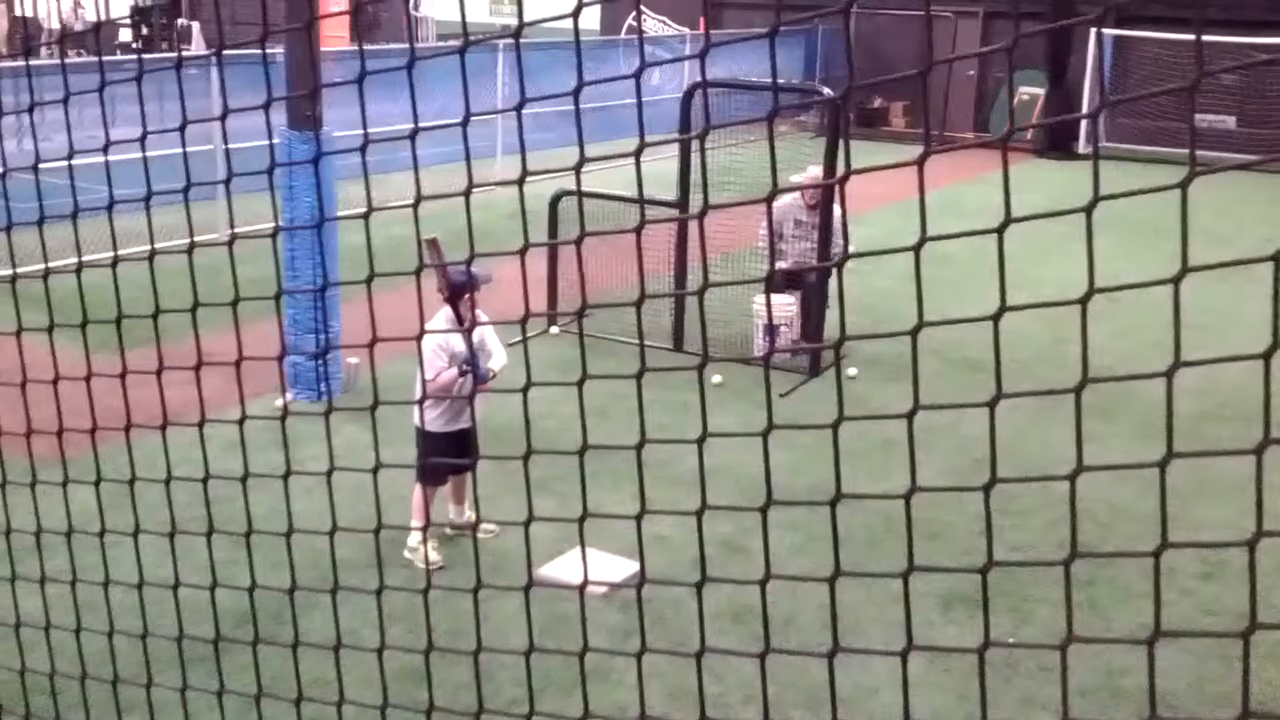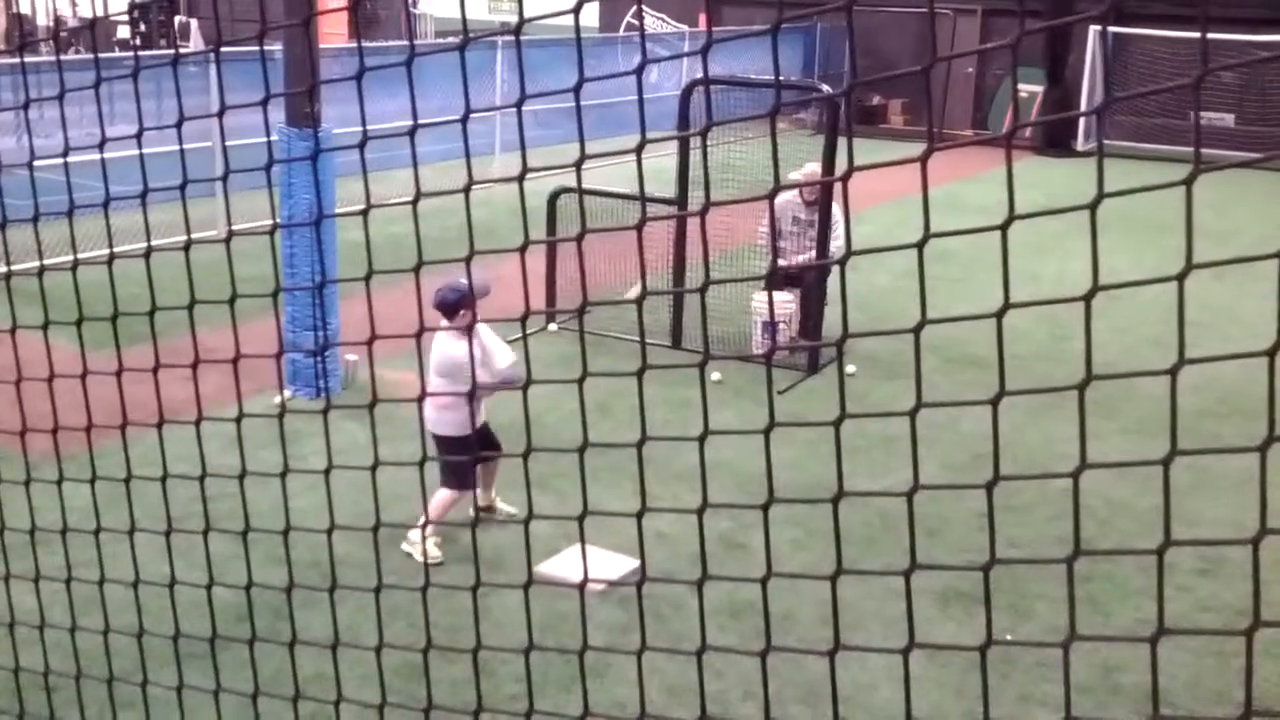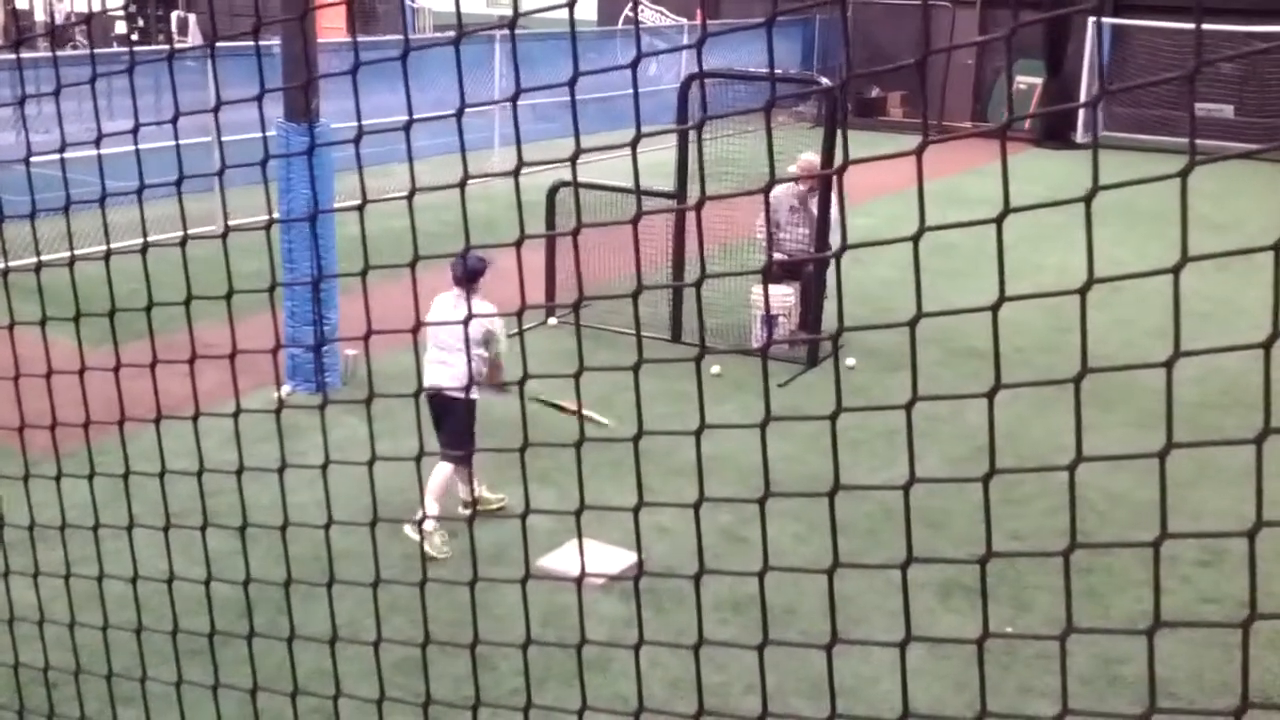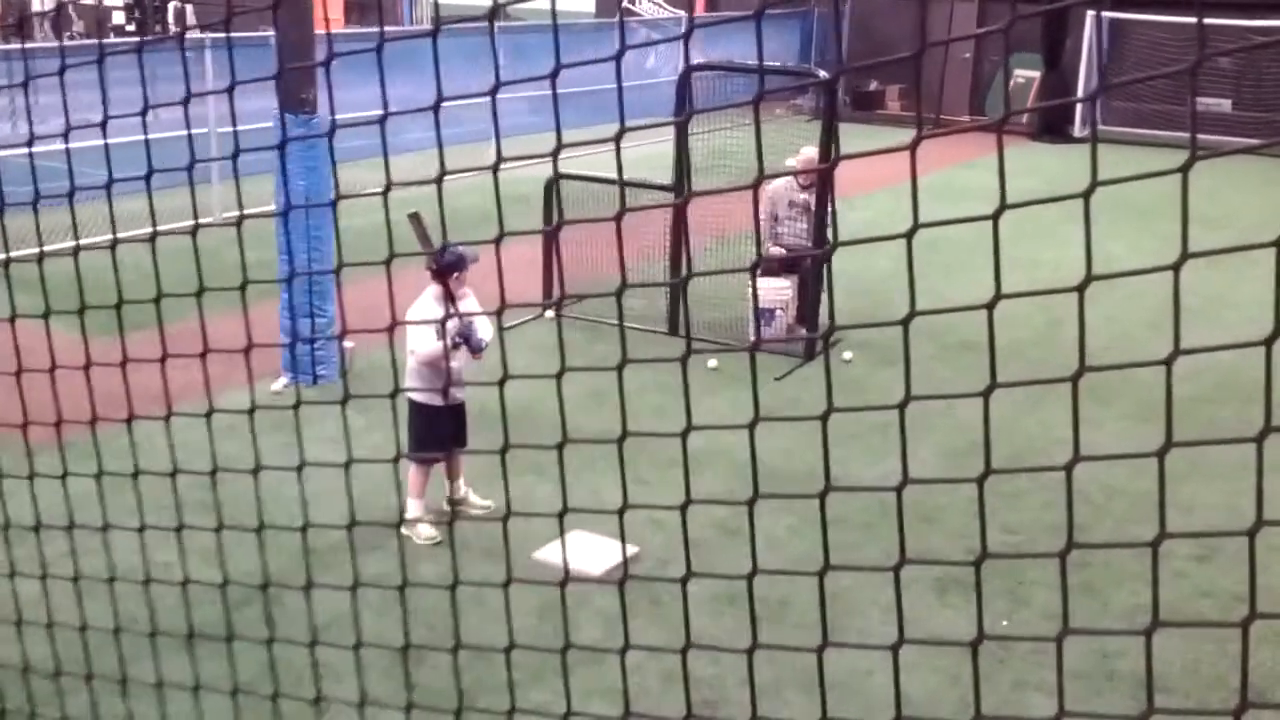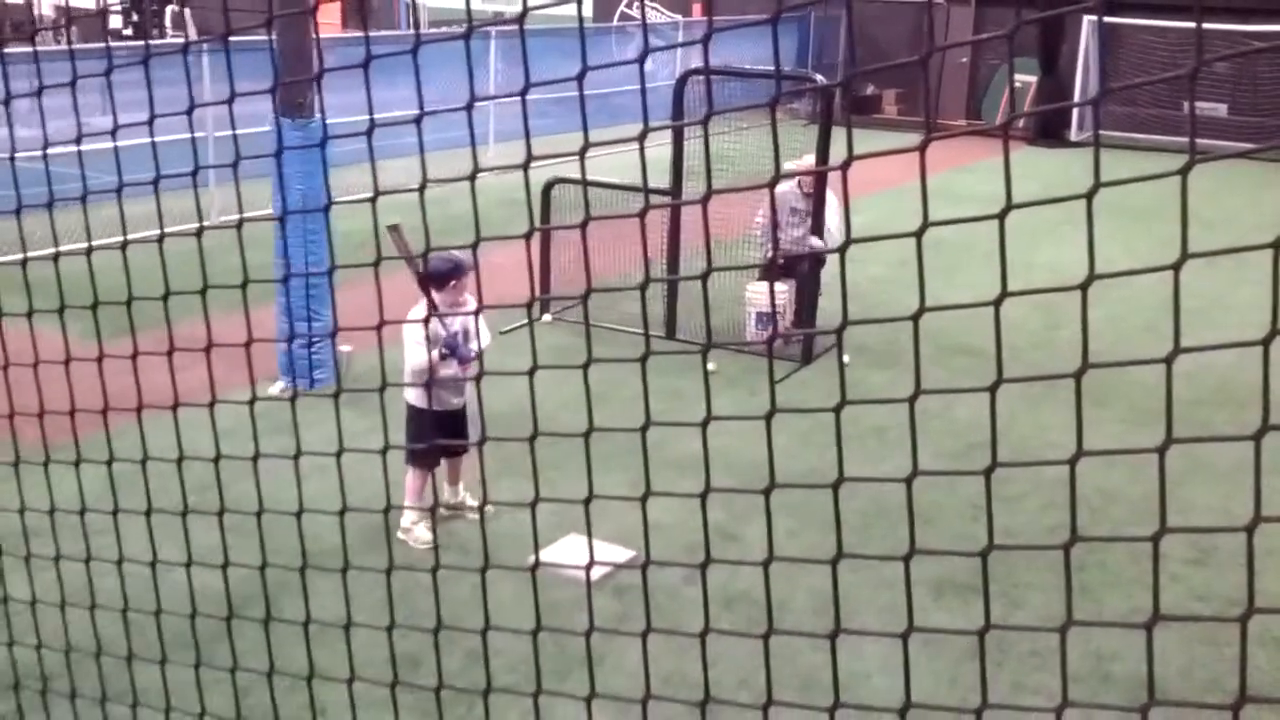
dt=1s
person 1, frame 1
left shoulder: (477, 319)
right shoulder: (435, 334)
left elbow: (498, 352)
right elbow: (432, 385)
left wrist: (489, 370)
right wrist: (462, 368)
left hip: (464, 413)
right hip: (436, 420)
left knee: (461, 469)
right knee: (430, 480)
left ankle: (460, 518)
right ankle: (417, 539)
person 1, frame 2
left shoulder: (473, 328)
right shoulder: (456, 351)
left elbow: (502, 354)
right elbow: (486, 382)
left wrist: (506, 372)
right wrist: (507, 378)
left hip: (470, 413)
right hip: (450, 422)
left knee: (490, 455)
right knee: (458, 484)
left ankle: (485, 502)
right ankle: (420, 534)
person 1, frame 3
left shoulder: (439, 303)
right shoulder: (489, 314)
right elbow: (495, 358)
right wrist: (495, 379)
left hip: (434, 384)
right hip: (460, 389)
left knee: (461, 444)
right knee: (453, 454)
left ankle: (470, 494)
right ankle: (426, 519)
person 1, frame 4
left shoulder: (464, 296)
right shoulder: (421, 311)
left elbow: (484, 325)
right elbow: (422, 355)
left wrist: (479, 340)
right wrist: (455, 340)
left hip: (454, 390)
right hip: (426, 395)
left knee: (455, 447)
right knee: (424, 457)
left ankle: (457, 495)
right ankle: (413, 516)
person 1, frame 5
left shoulder: (467, 303)
right shoulder: (418, 319)
left elbow: (482, 335)
right elbow: (415, 365)
left wrist: (471, 351)
right wrist: (442, 352)
left hip: (456, 395)
right hip: (426, 402)
left knee: (457, 451)
right knee: (422, 462)
left ankle: (454, 498)
right ankle: (410, 520)
person 2, frame 1
left shoulder: (833, 212)
right shoulder: (783, 204)
left elbow: (840, 248)
right elbow: (766, 235)
right wrist: (776, 261)
left hip: (814, 268)
right hip: (785, 266)
left knee: (813, 284)
right knee: (773, 283)
left ankle: (811, 341)
person 2, frame 2
left shoulder: (830, 209)
right shoulder: (783, 202)
left elbow: (835, 245)
right elbow: (766, 233)
left wrist: (805, 258)
right wrist: (776, 258)
left hip: (814, 265)
right hip: (784, 263)
left knee: (813, 283)
right knee: (772, 280)
left ankle: (809, 337)
person 2, frame 3
right shoulder: (779, 193)
right elbow: (764, 226)
left wrist: (805, 206)
right wrist: (771, 252)
left hip: (812, 256)
right hip: (782, 255)
left knee: (812, 273)
right knee: (770, 271)
left ankle: (807, 327)
person 2, frame 4
right shoulder: (777, 186)
right elbow: (764, 218)
left wrist: (809, 208)
right wrist: (769, 245)
left hip: (810, 250)
right hip: (779, 248)
left knee: (810, 266)
right knee: (768, 267)
left ankle: (803, 322)
person 2, frame 5
left shoulder: (828, 199)
right shoulder: (781, 192)
left elbow: (832, 229)
right elbow: (764, 221)
left wrist: (819, 241)
right wrist: (769, 248)
left hip: (809, 255)
right hip: (779, 253)
left knee: (807, 274)
right knee: (766, 279)
